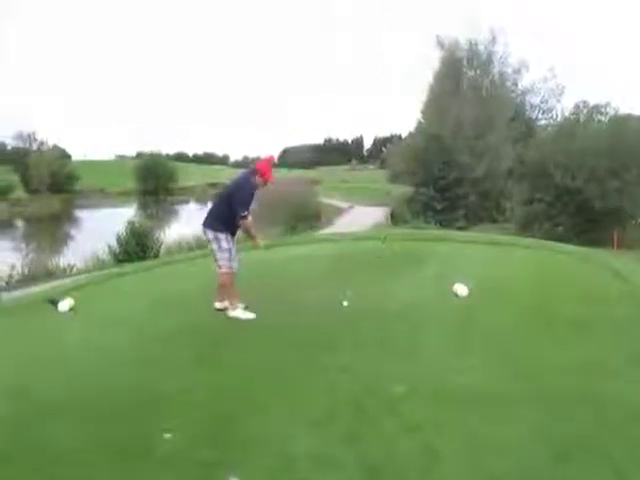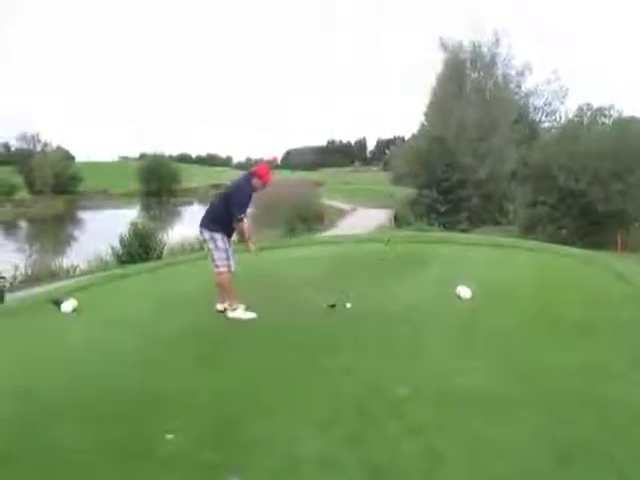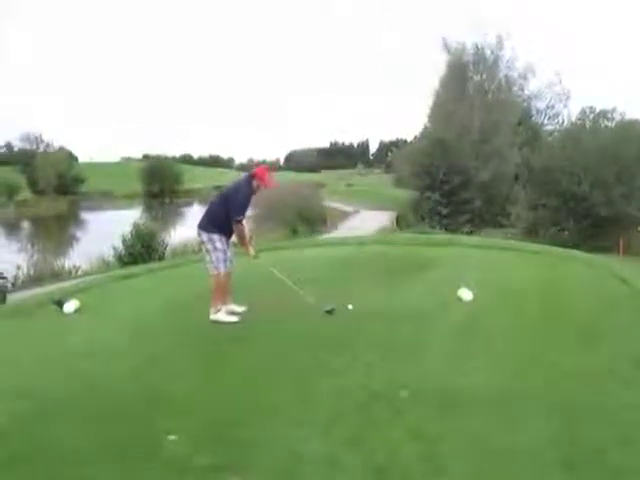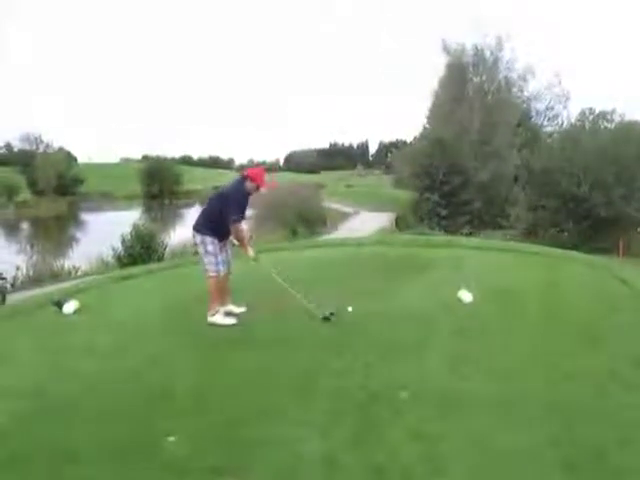
dt=0.2s
person 1, frame 1
left shoulder: (246, 182)
right shoulder: (244, 188)
left elbow: (243, 216)
right elbow: (242, 220)
left wrist: (252, 232)
right wrist: (254, 238)
left hip: (224, 228)
right hip: (216, 228)
left knee: (228, 266)
right knee: (227, 268)
left ankle: (221, 301)
right ankle: (233, 308)
person 1, frame 2
left shoulder: (244, 185)
right shoulder: (242, 191)
left elbow: (239, 218)
right elbow: (238, 223)
left wrist: (247, 235)
right wrist: (248, 242)
left hip: (220, 228)
right hip: (213, 229)
left knee: (225, 267)
right knee: (224, 268)
left ankle: (223, 302)
right ankle: (233, 308)
person 1, frame 3
left shoulder: (244, 188)
right shoulder: (241, 193)
left elbow: (238, 220)
right elbow: (237, 224)
left wrist: (246, 238)
right wrist: (247, 246)
left hip: (219, 230)
right hip: (211, 230)
left knee: (226, 268)
right knee: (220, 270)
left ankle: (226, 304)
right ankle: (216, 311)
person 1, frame 4
left shoulder: (241, 192)
right shoulder: (234, 193)
left elbow: (239, 222)
right elbow: (234, 224)
left wrist: (246, 240)
right wrist: (246, 247)
left hip: (218, 234)
right hip: (205, 233)
left knee: (225, 270)
right knee: (215, 272)
left ankle: (225, 305)
right ankle: (213, 313)
